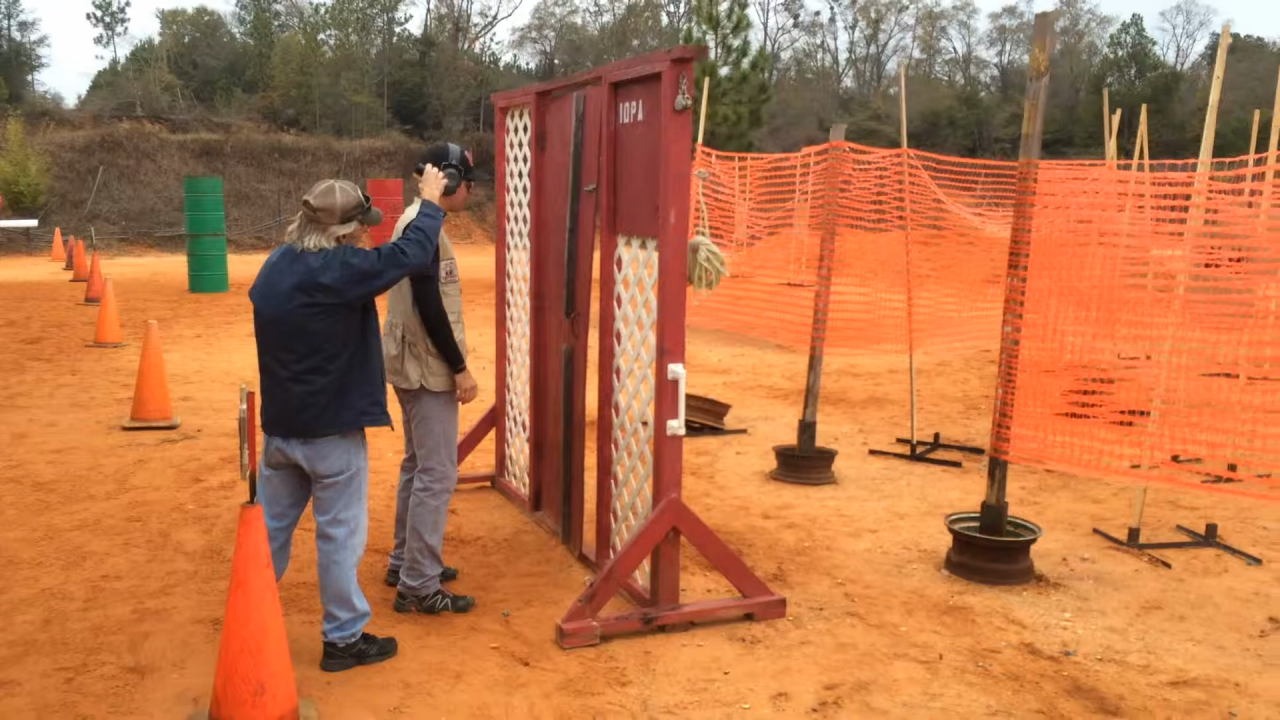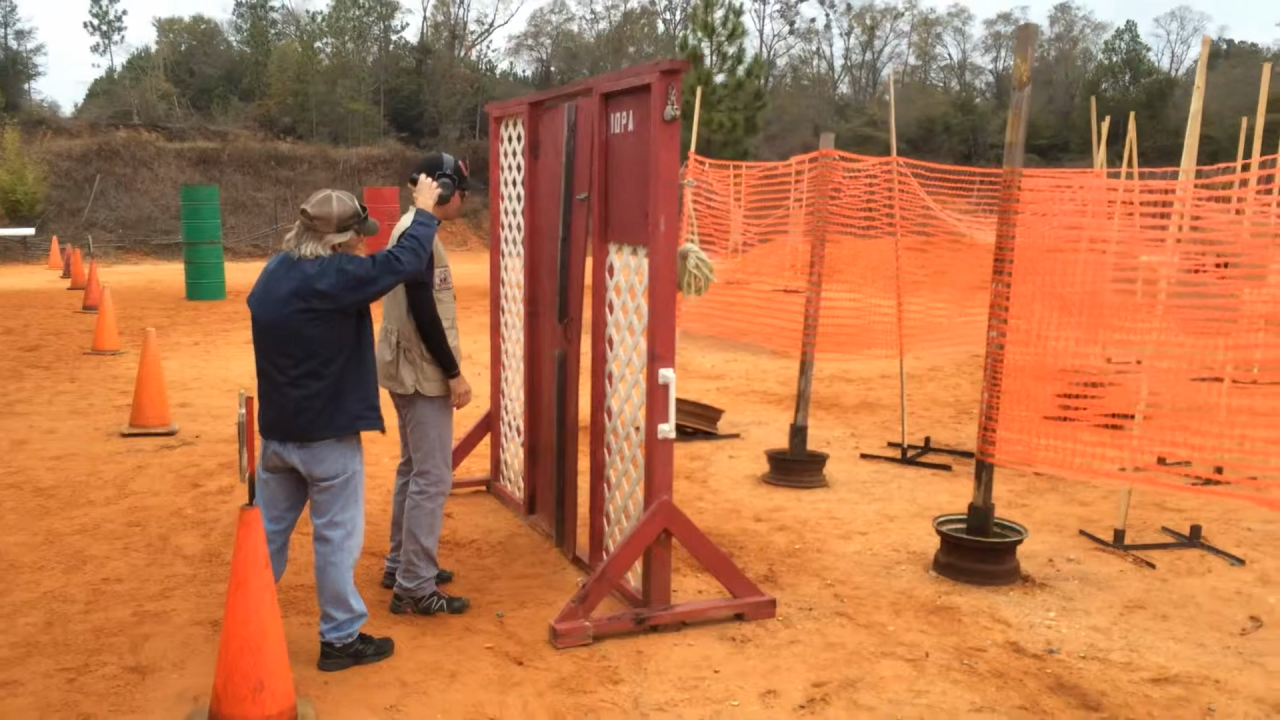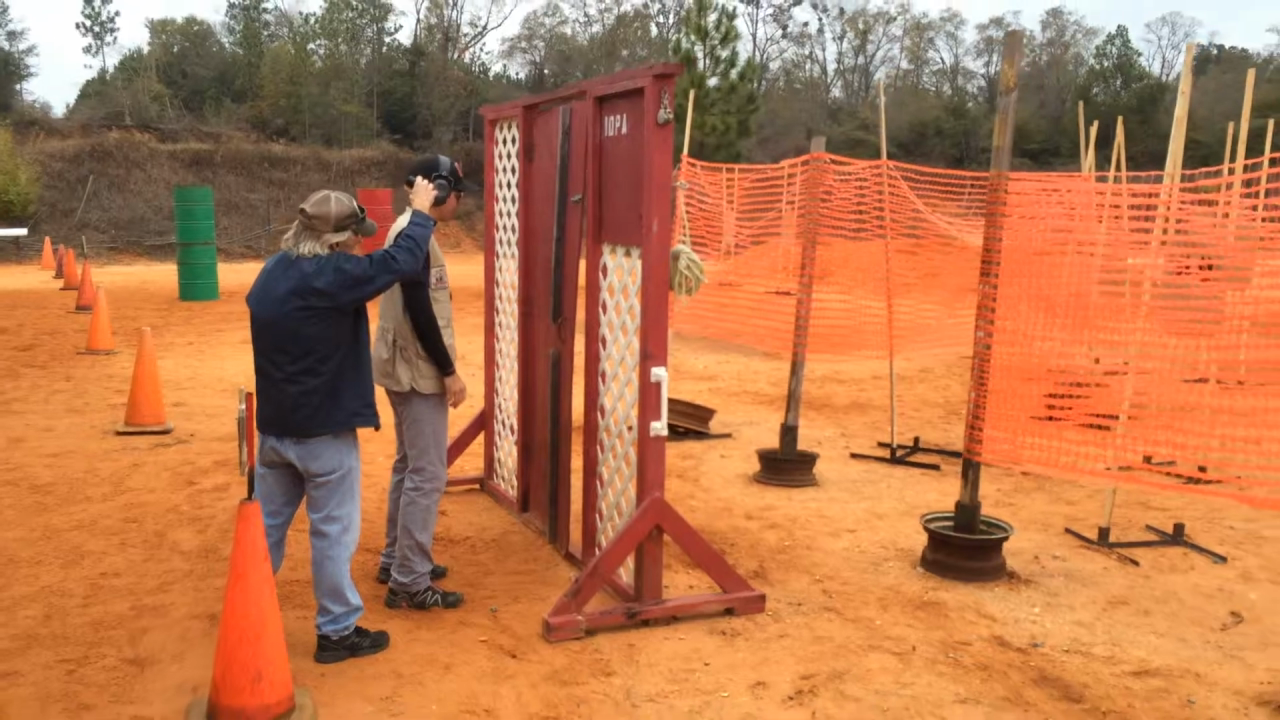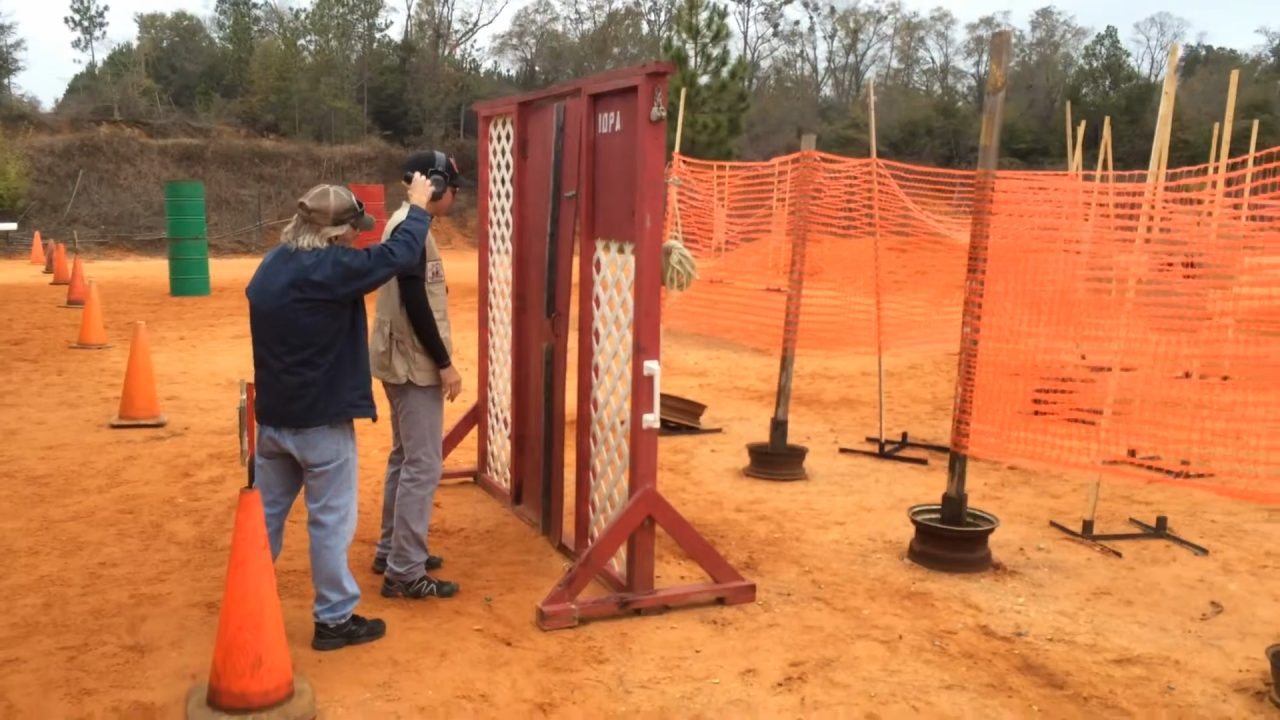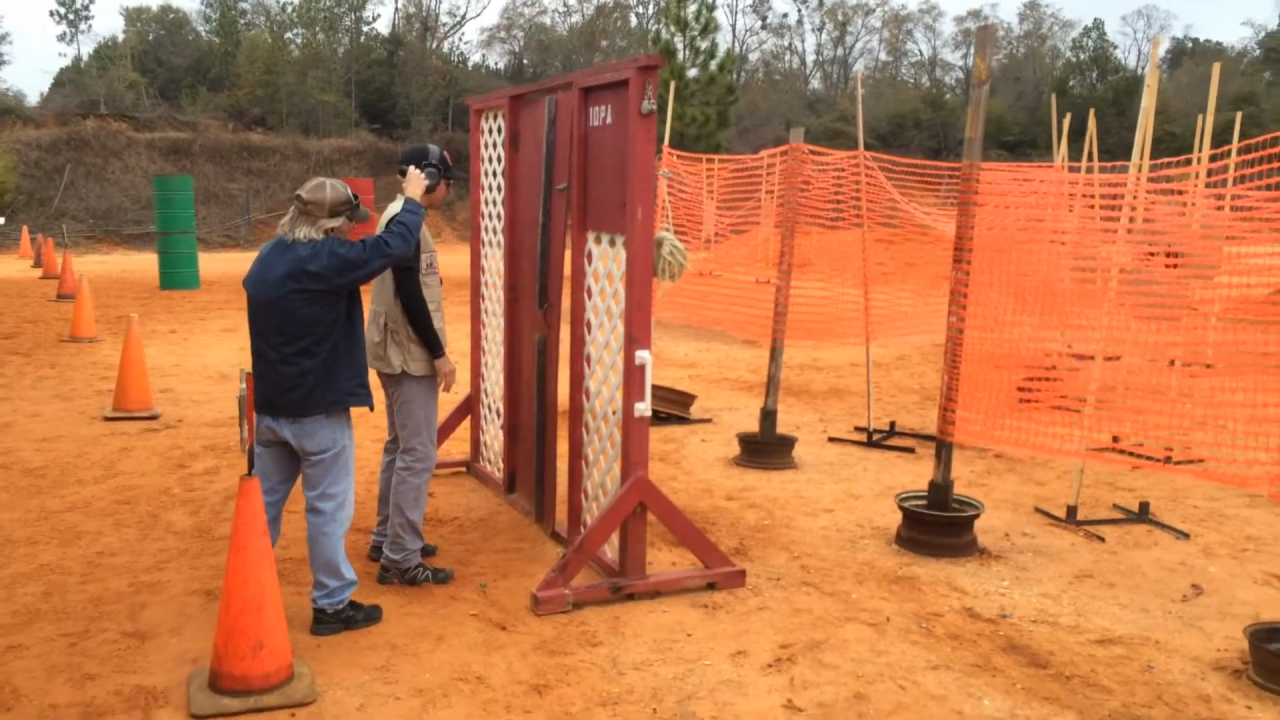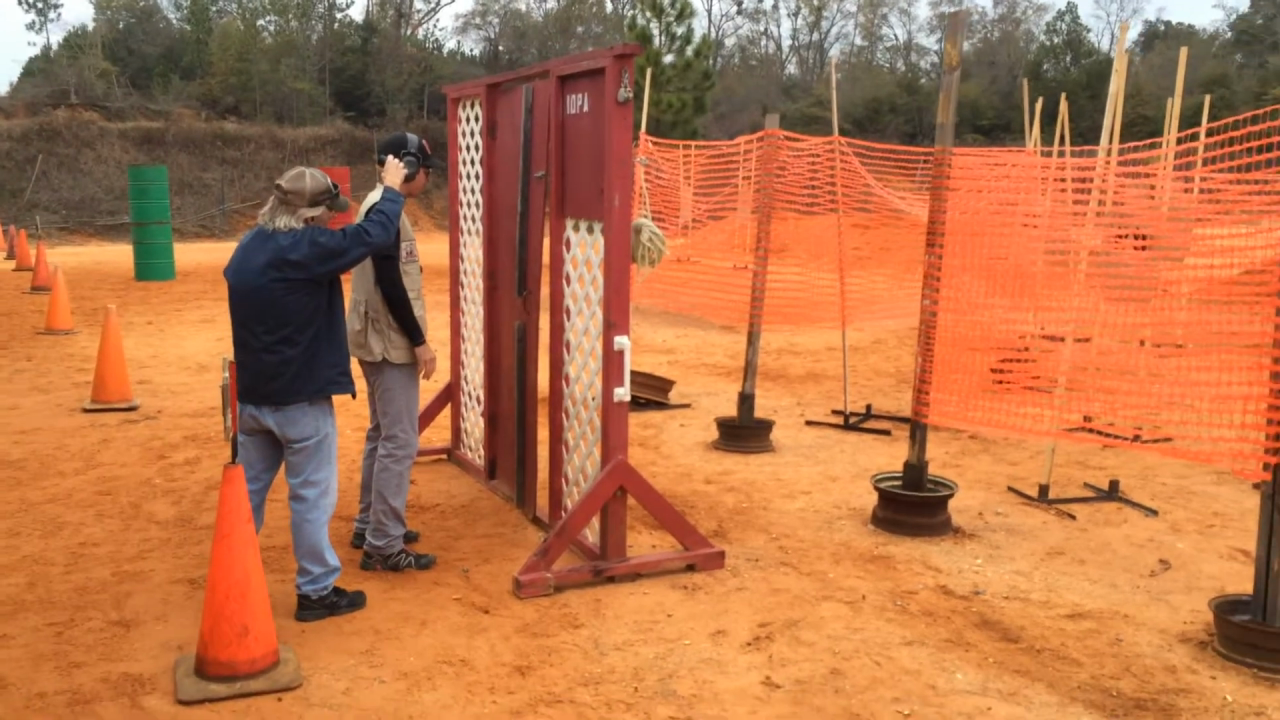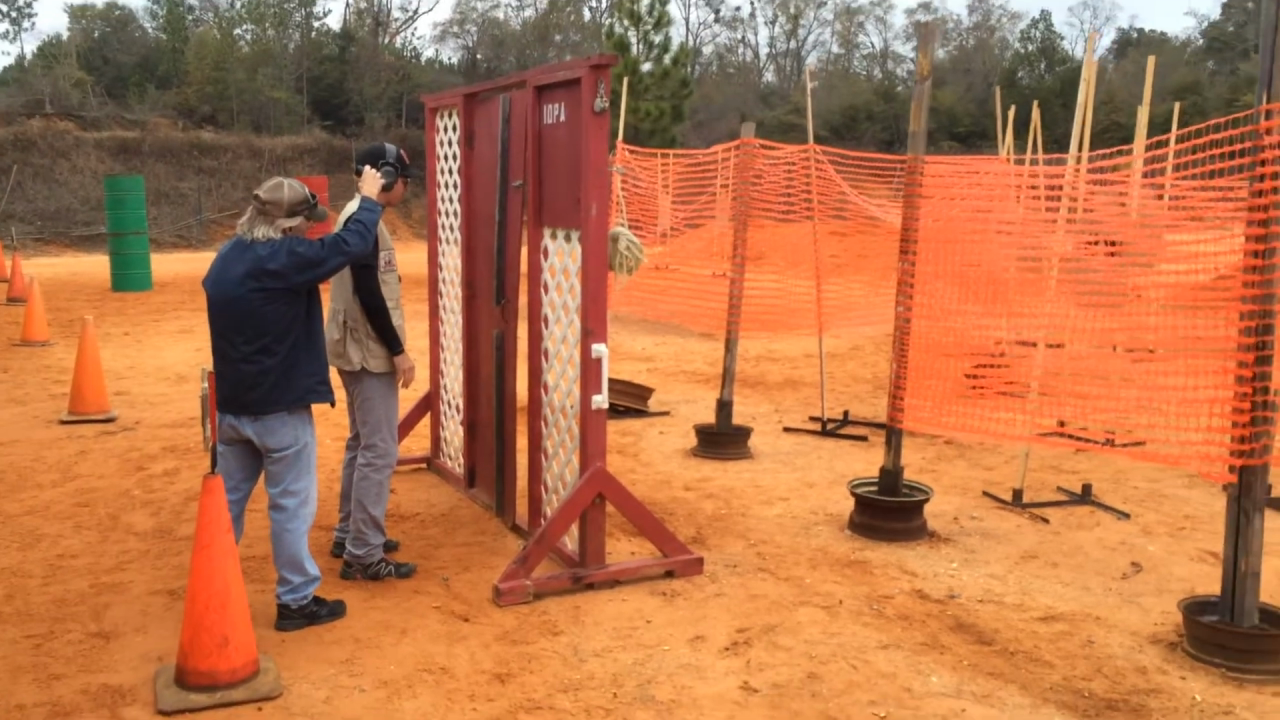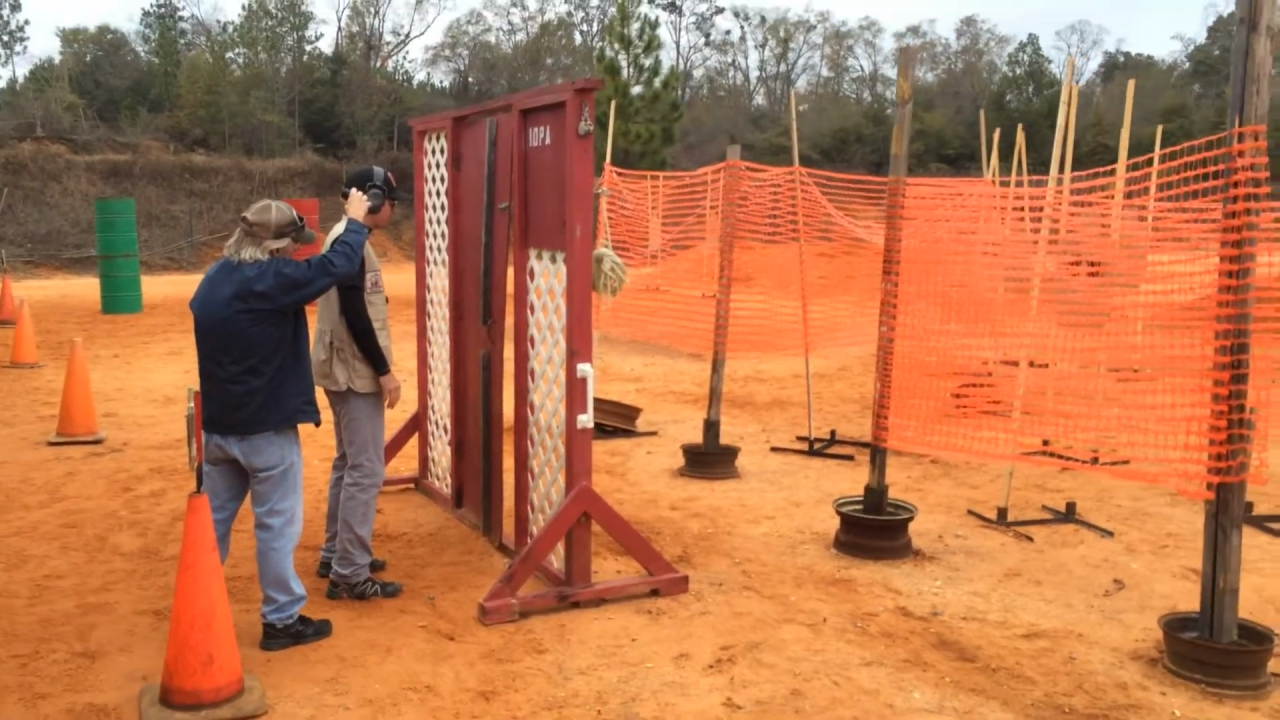
dt=0.2s
person 1, frame 1
left shoulder: (274, 266)
right shoulder: (340, 270)
right elbow: (412, 253)
right wrist: (430, 202)
left hip: (280, 425)
right hip: (331, 429)
left knee: (270, 529)
right knee: (339, 535)
right ankle: (343, 639)
person 1, frame 2
left shoulder: (273, 273)
right shoulder: (336, 277)
right elbow: (406, 260)
right wrist: (424, 211)
left hip: (277, 430)
right hip: (328, 435)
left knee: (268, 531)
right knee: (337, 538)
right ankle: (341, 639)
person 1, frame 3
left shoulder: (271, 272)
right shoulder: (333, 275)
right elbow: (401, 260)
right wrist: (420, 212)
left hip: (274, 426)
right hip: (324, 430)
left knee: (266, 526)
right knee: (333, 532)
right ankle: (337, 632)
person 1, frame 4
left shoulder: (271, 265)
right shoulder: (331, 268)
right elbow: (399, 254)
right wrist: (418, 207)
left hip: (273, 416)
right hip: (322, 421)
left knee: (264, 516)
right knee: (330, 522)
right ankle: (334, 620)
person 1, frame 5
left shoulder: (267, 257)
right shoulder: (328, 259)
right elbow: (394, 245)
right wrist: (412, 200)
left hip: (270, 406)
right hip: (319, 409)
left knee: (263, 503)
right knee: (328, 509)
right ankle: (332, 605)
person 1, frame 6
left shoulder: (248, 247)
right shoulder: (308, 248)
right elbow: (375, 234)
right wrist: (391, 189)
left hip: (252, 394)
right hip: (301, 397)
left knee: (246, 491)
right knee: (311, 496)
right ankle: (316, 591)
person 1, frame 7
left shoulder: (226, 257)
right shoulder: (287, 258)
right elbow: (352, 243)
right wrist: (369, 199)
left hip: (232, 404)
right hip: (280, 407)
left knee: (226, 500)
right knee: (291, 505)
right ankle: (296, 601)
person 1, frame 8
left shoulder: (213, 279)
right shoulder: (273, 279)
right elbow: (338, 264)
right wrist: (355, 221)
left hip: (218, 424)
right hip: (267, 426)
left knee: (212, 519)
right knee: (277, 524)
right ankle: (281, 620)
person 2, frame 1
left shoulder: (418, 221)
right elbow: (427, 304)
left wrist: (451, 364)
right wrist: (460, 367)
left hip: (417, 366)
right hip: (428, 368)
left knee: (418, 467)
right knee: (437, 474)
left ankle: (405, 563)
right ankle: (418, 586)
person 2, frame 2
left shoulder: (413, 230)
right elbow: (422, 310)
left wrist: (446, 370)
right wrist: (454, 373)
left hip: (413, 371)
right hip: (422, 374)
left knee: (414, 470)
right knee: (432, 478)
left ankle: (402, 565)
right ankle: (414, 587)
person 2, frame 3
left shoulder: (409, 230)
right shoulder: (413, 233)
right elbow: (419, 310)
left wrist: (441, 368)
right wrist: (448, 371)
left hip: (410, 369)
right hip: (419, 371)
left knee: (410, 467)
right knee: (427, 474)
left ankle: (397, 561)
right ankle: (409, 583)
person 2, frame 4
left shoulder: (406, 224)
right shoulder: (410, 227)
right elbow: (415, 303)
left wrist: (437, 361)
right wrist: (445, 363)
left hip: (405, 362)
right hip: (414, 364)
left knee: (405, 458)
right knee: (423, 465)
left ankle: (392, 551)
right ankle: (404, 572)
person 2, frame 5
left shoulder: (400, 217)
right elbow: (409, 294)
left wrist: (432, 351)
right wrist: (439, 353)
left hip: (400, 353)
right hip: (410, 355)
left knee: (401, 448)
right knee: (418, 454)
left ankle: (387, 539)
right ankle: (400, 559)
person 2, frame 6
left shoulder: (379, 206)
right shoulder: (383, 209)
right elbow: (389, 283)
left wrist: (411, 339)
right wrist: (419, 342)
left hip: (382, 341)
right hip: (391, 343)
left knee: (382, 435)
right knee: (399, 441)
left ankle: (369, 526)
right ankle: (383, 546)
person 2, frame 7
left shoulder: (359, 216)
right elbow: (367, 292)
left wrist: (390, 348)
right wrist: (398, 351)
left hip: (361, 350)
right hip: (370, 352)
left knee: (362, 444)
right knee: (379, 450)
left ankle: (349, 535)
right ankle: (363, 555)
person 2, frame 8
left shoulder: (347, 238)
right elbow: (353, 312)
left wrist: (377, 369)
right wrist: (384, 371)
left hip: (348, 371)
right hip: (356, 373)
left knee: (349, 464)
right knee: (366, 470)
left ankle: (336, 555)
right ankle: (349, 574)
